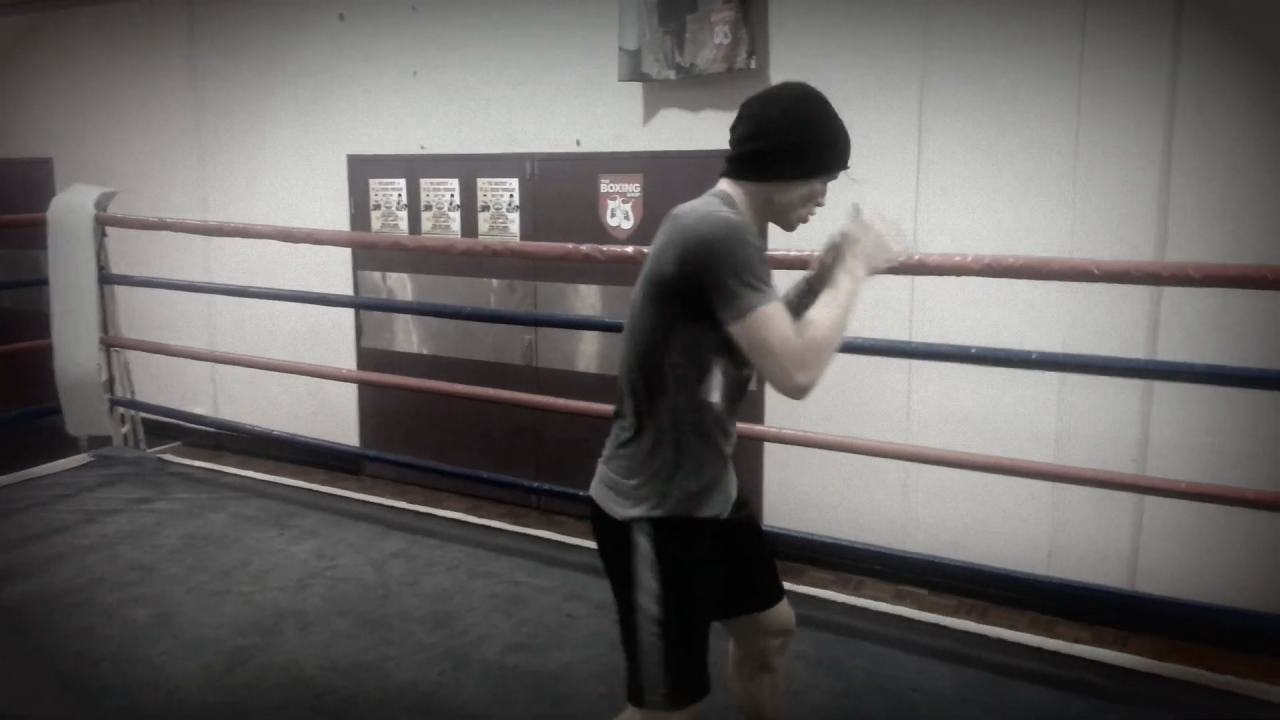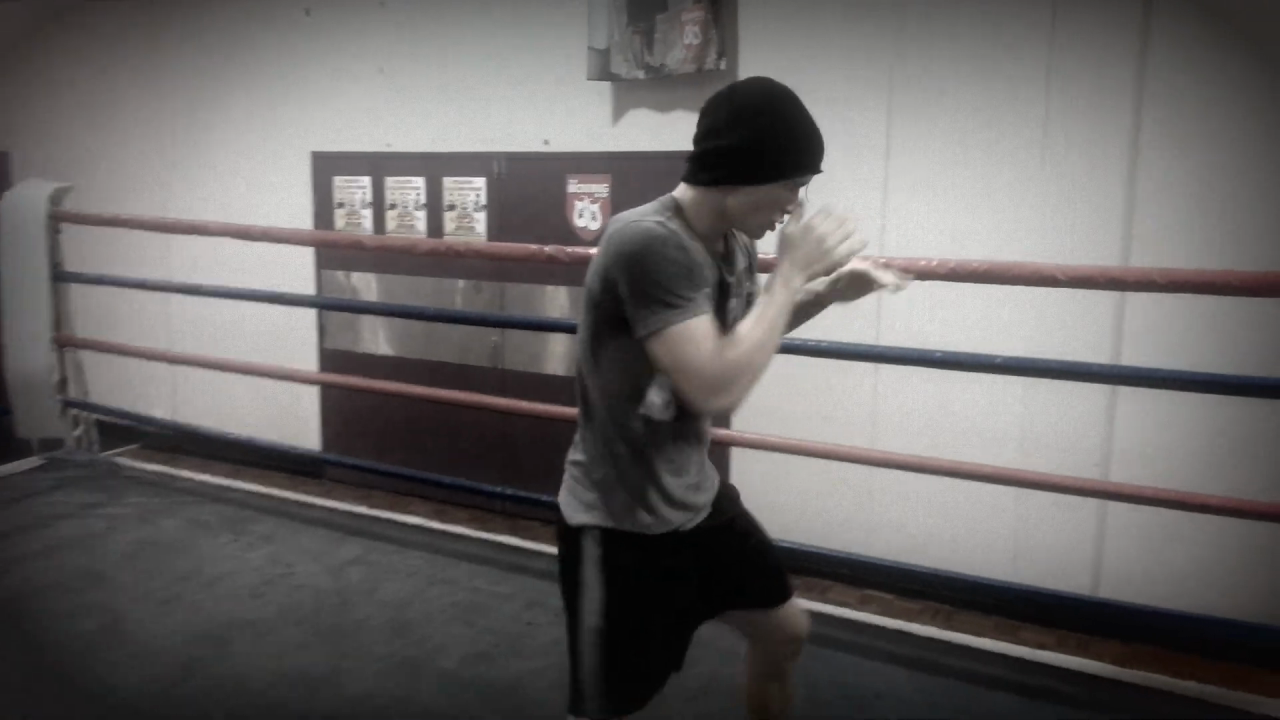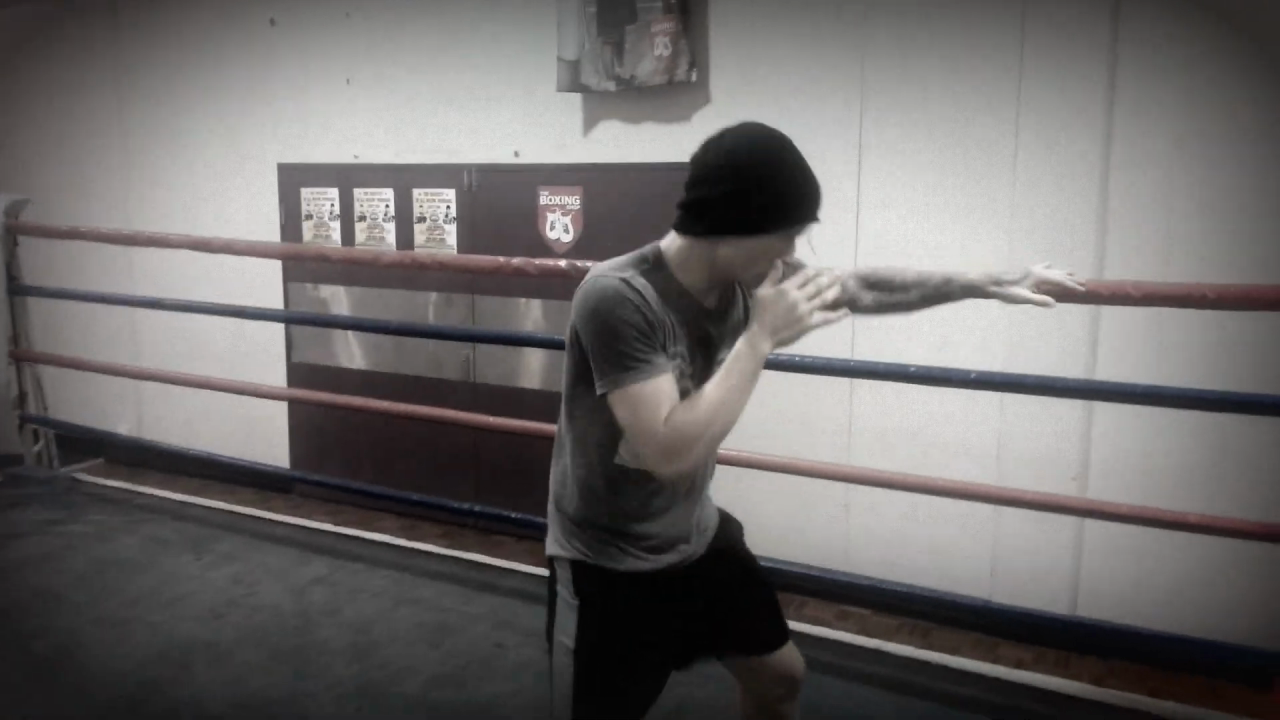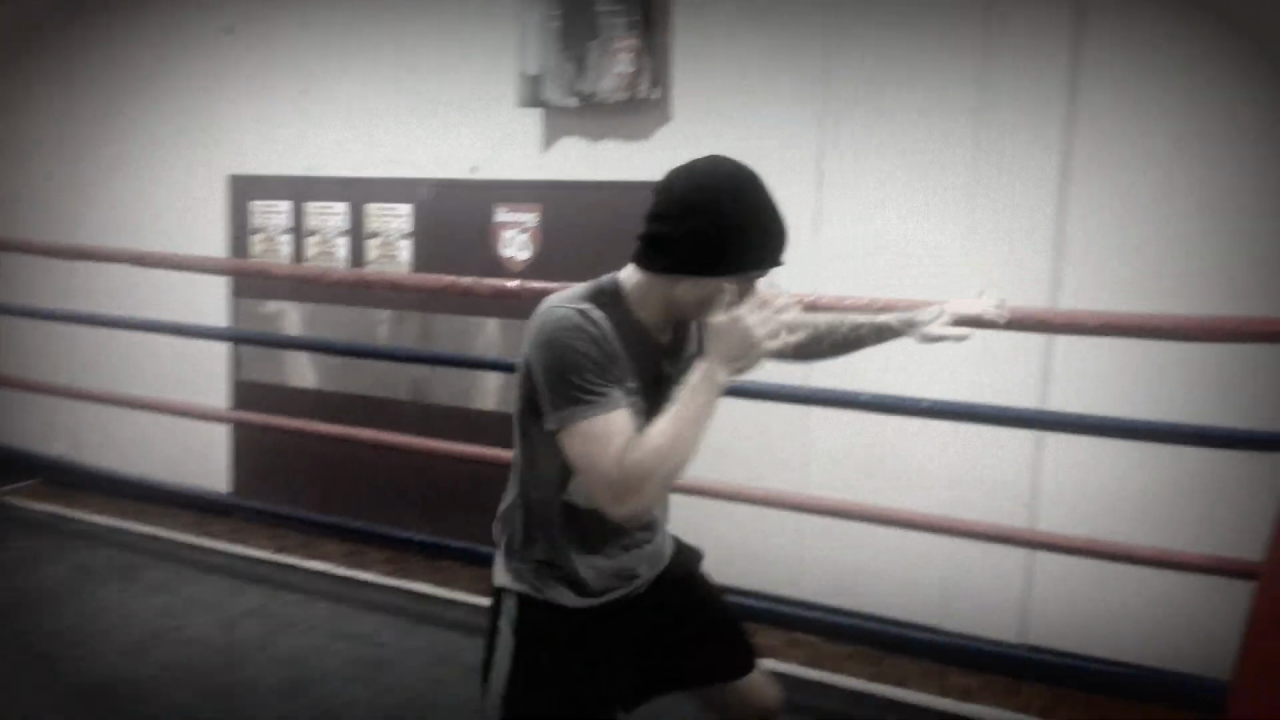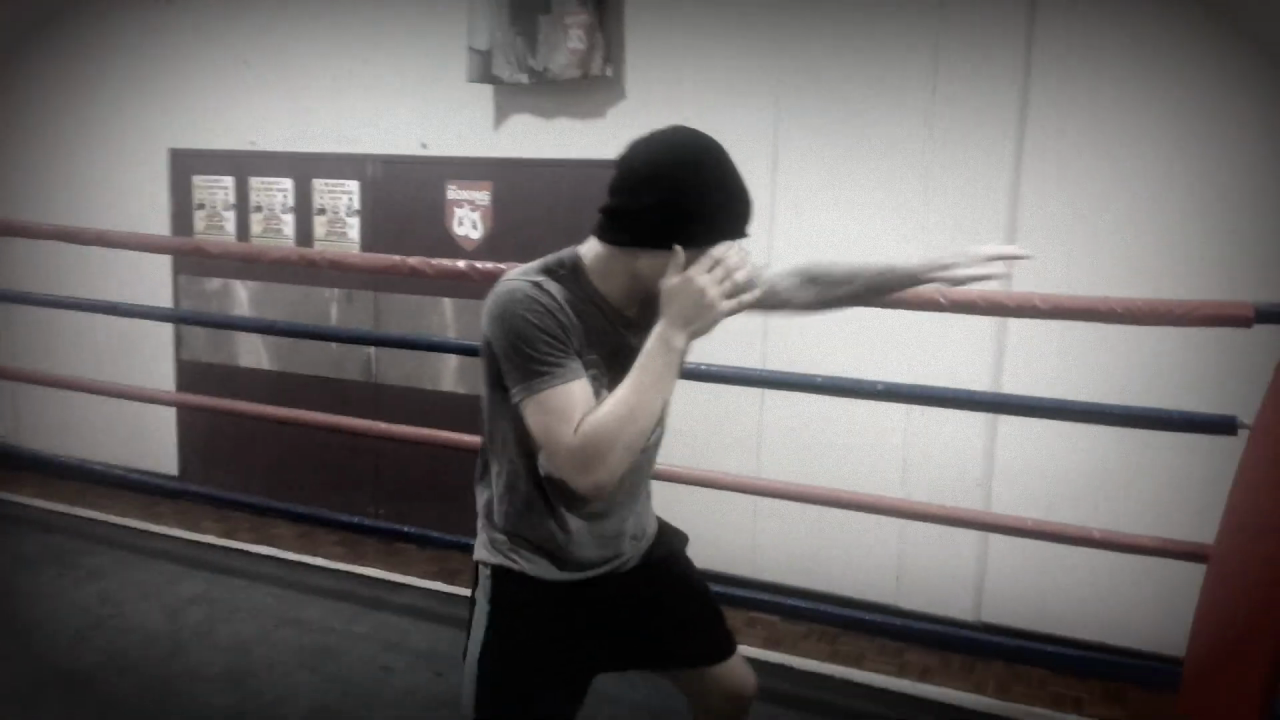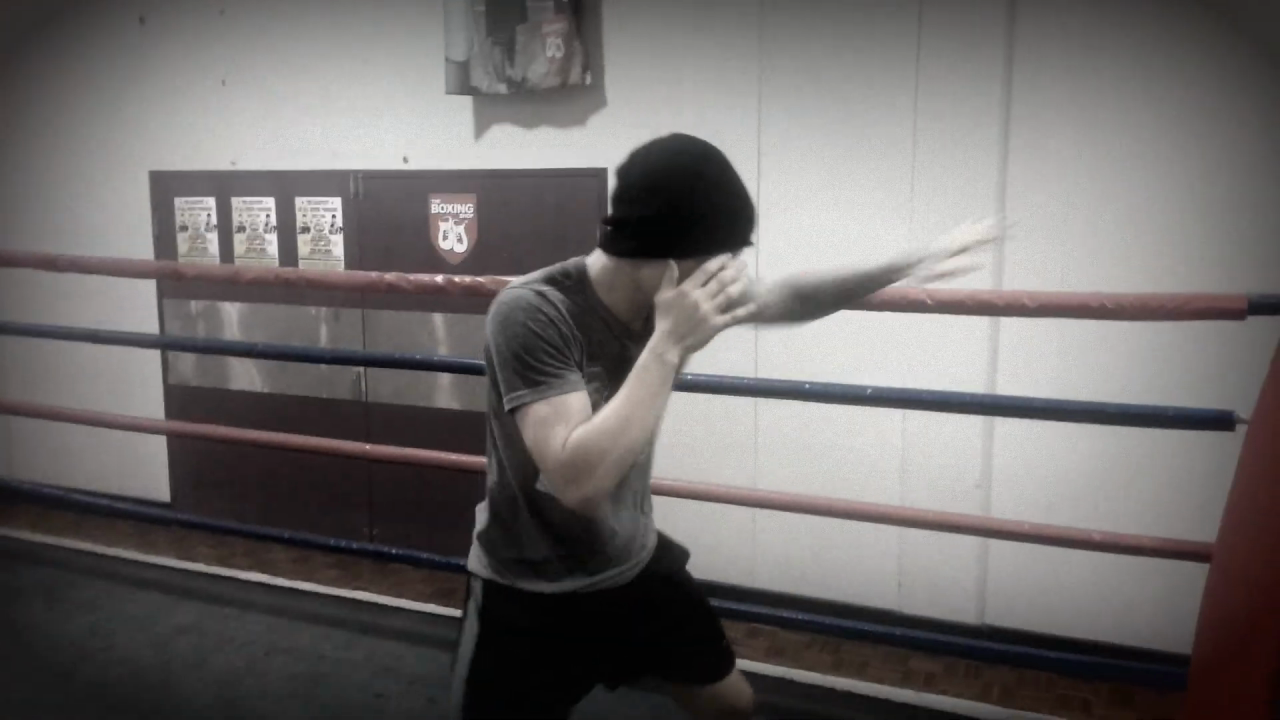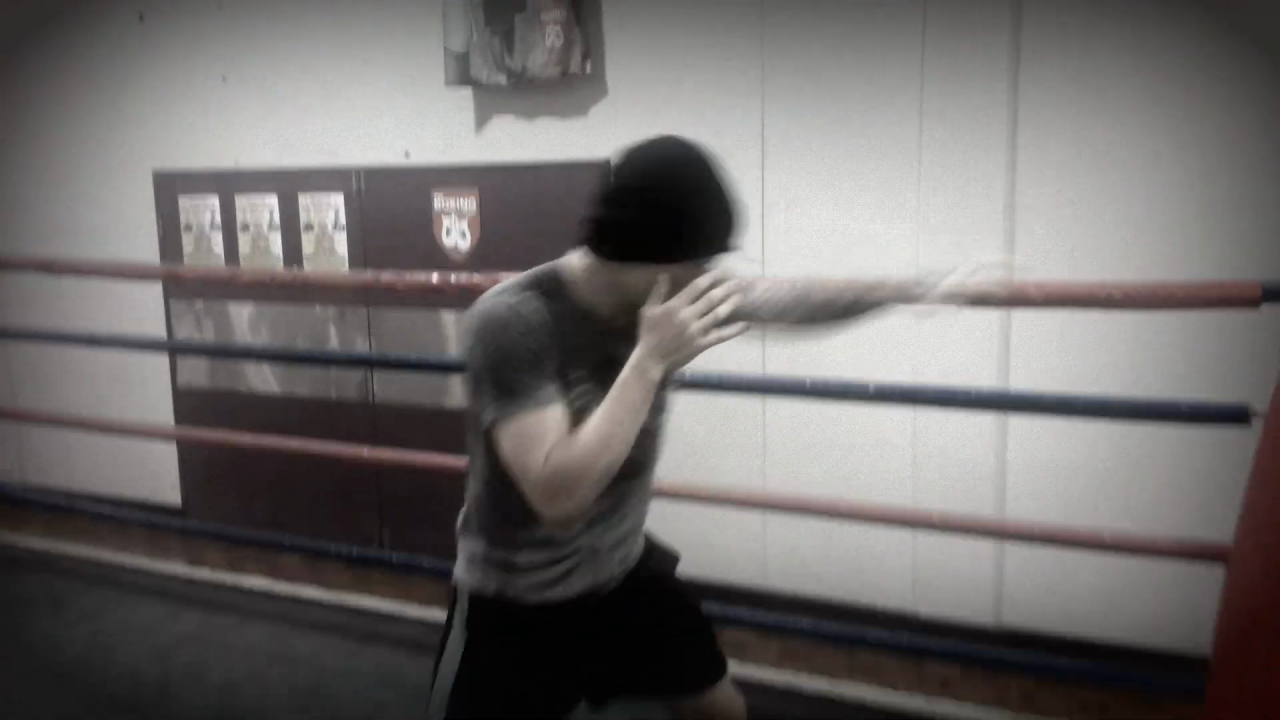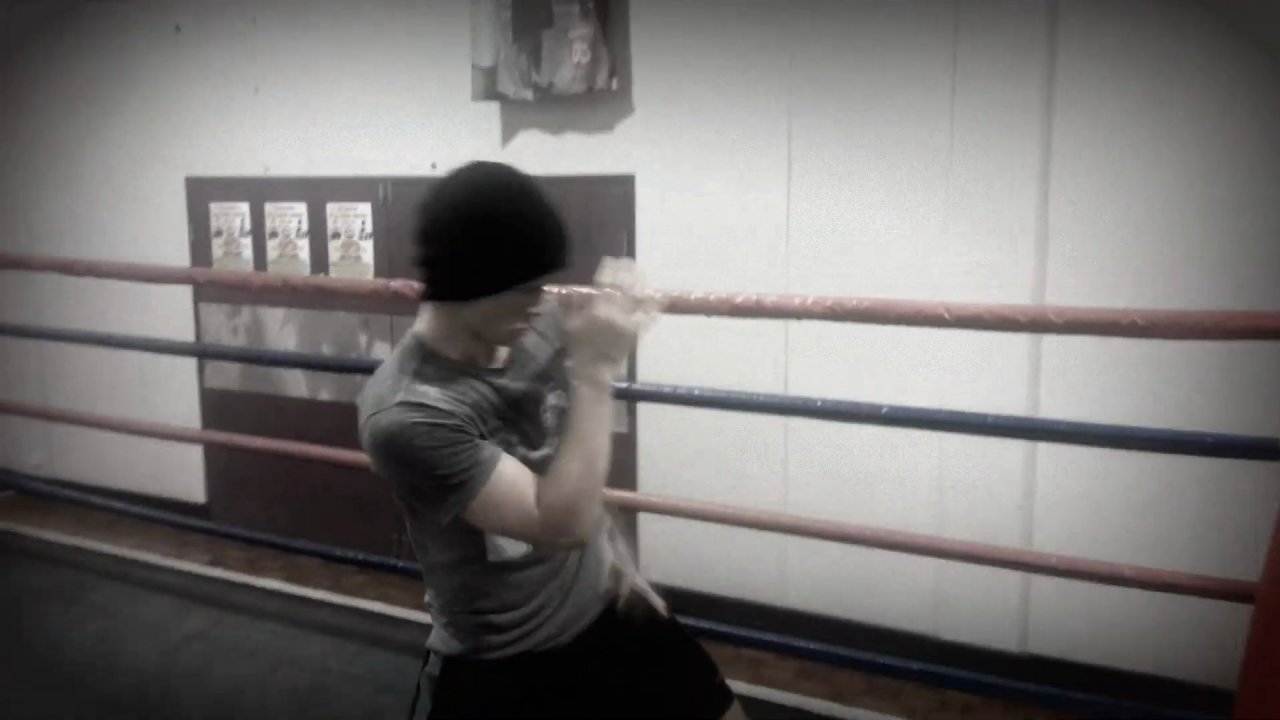
dt=0.2s
person 1, frame 1
left shoulder: (734, 229)
right shoulder: (714, 233)
left elbow: (763, 339)
right elbow: (794, 372)
left wrist: (823, 286)
right wrist: (852, 272)
left hip: (706, 493)
right hip: (654, 506)
left knee: (770, 627)
person 1, frame 2
left shoulder: (726, 237)
right shoulder: (649, 241)
left elbow: (754, 326)
right elbow: (718, 389)
left wrist: (831, 288)
right wrist: (792, 271)
left hip: (694, 495)
right hip: (619, 513)
left knee: (783, 631)
person 1, frame 3
left shoulder: (739, 279)
right shoulder: (617, 297)
left elbow: (862, 290)
right elbow: (672, 452)
left wrist: (989, 281)
right wrist: (762, 334)
left hip: (695, 537)
right hip: (606, 563)
person 1, frame 4
left shoulder: (700, 310)
right shoulder: (570, 330)
left elbow: (797, 336)
right elbow: (624, 493)
left wrist: (910, 321)
right wrist: (715, 364)
left hip: (647, 568)
right hip: (550, 597)
person 1, frame 5
left shoulder: (675, 282)
right shoulder: (529, 303)
left elbow: (798, 287)
right elbow: (589, 467)
left wrist: (939, 268)
right wrist: (675, 330)
left hip: (633, 548)
right hip: (535, 575)
person 1, frame 6
left shoulder: (697, 283)
right shoulder: (532, 313)
left elbow: (788, 298)
right elbow: (578, 481)
left wrist: (906, 264)
right wrist: (668, 345)
left hip: (629, 562)
right hip: (527, 589)
person 1, frame 7
left shoulder: (673, 296)
right shoulder: (508, 322)
left elbow: (787, 304)
right elbow: (557, 495)
left wrist: (920, 284)
right wrist: (651, 358)
left hip: (617, 569)
right hip: (512, 601)
person 1, frame 8
left shoulder: (524, 333)
right shoulder: (405, 411)
right elbow: (561, 525)
left wrist: (615, 552)
right wrist: (596, 371)
left hip: (598, 604)
right hip: (496, 655)
